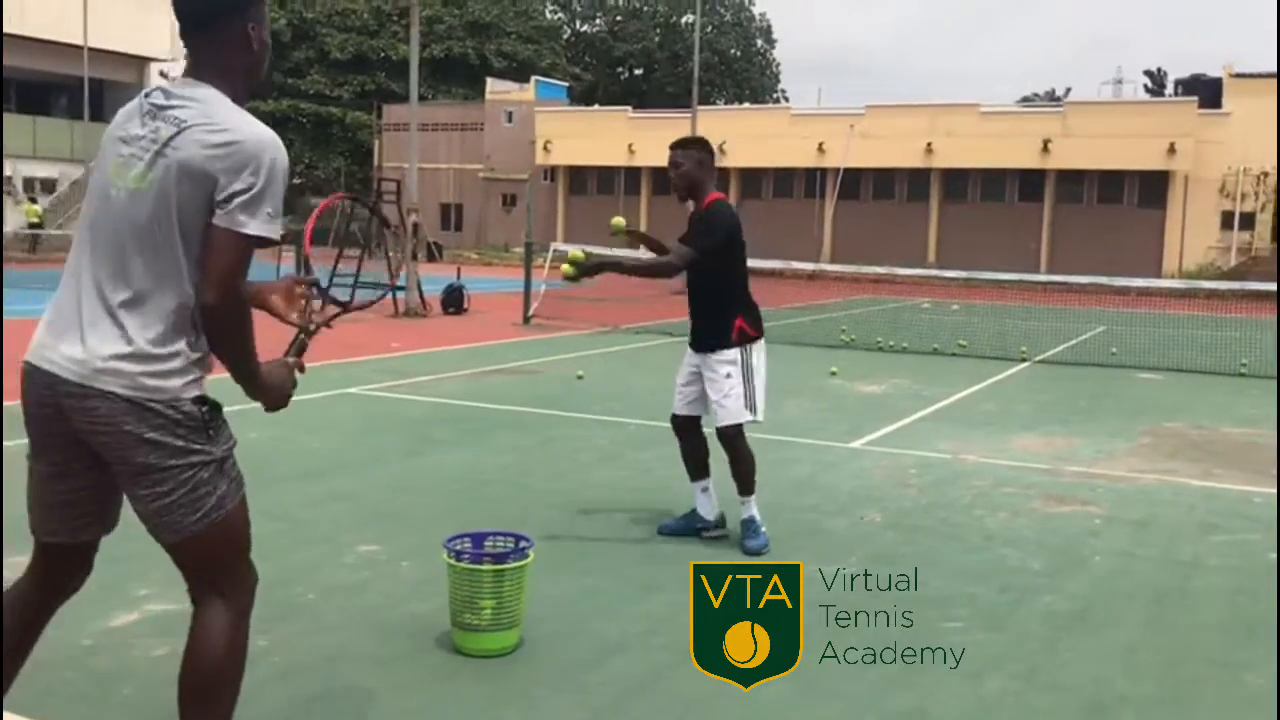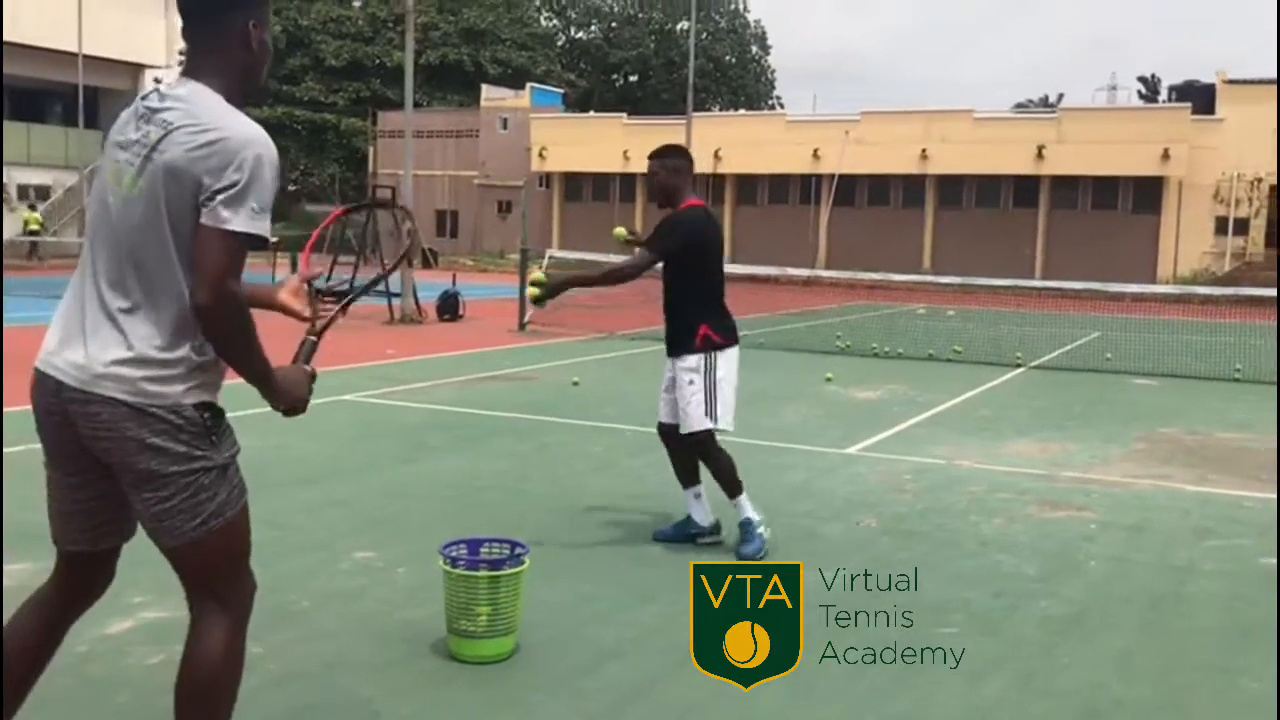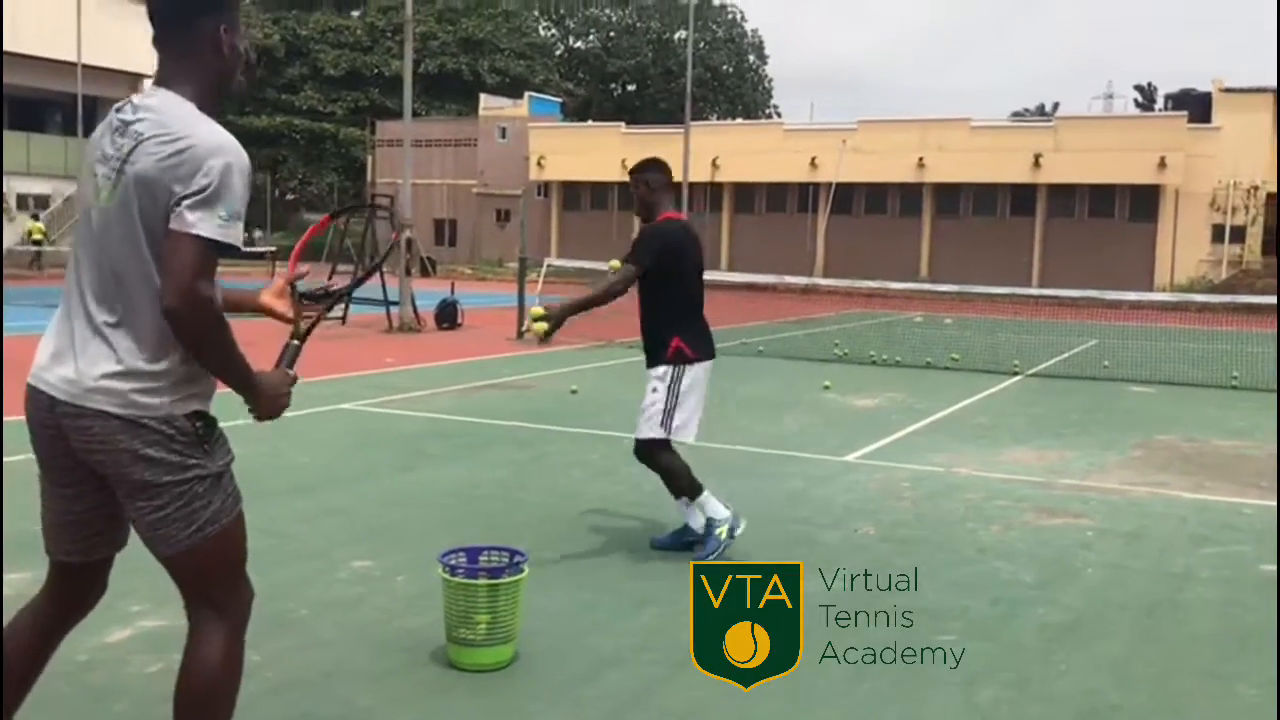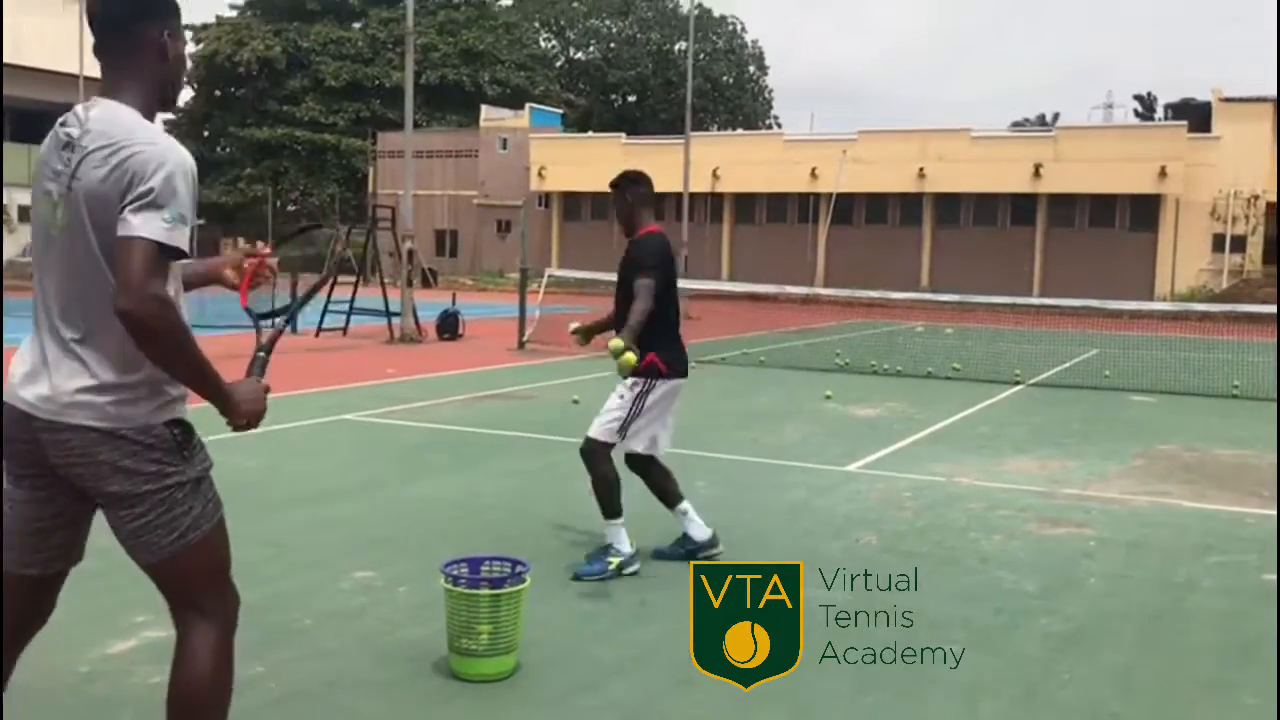
dt=0.2s
person 1, frame 1
left shoulder: (134, 115)
right shoulder: (250, 144)
right elbow: (214, 298)
left wrist: (260, 295)
right wrist: (256, 378)
right hip: (146, 396)
right knee: (226, 588)
person 1, frame 2
left shoulder: (138, 116)
right shoulder: (240, 142)
right elbow: (209, 296)
left wrist: (270, 297)
right wrist: (273, 382)
left hip: (64, 381)
right hip: (150, 403)
left knee: (77, 578)
right knee: (224, 598)
person 1, frame 3
left shoulder: (116, 127)
right shoulder: (211, 150)
right elbow: (179, 302)
left wrist: (254, 300)
right wrist: (252, 385)
left hip: (58, 396)
right hip: (144, 415)
left knee: (69, 590)
right knee: (222, 605)
person 1, frame 4
left shoulder: (62, 139)
right shoulder: (157, 155)
right elbow: (137, 304)
left wrist: (207, 272)
right wrist: (225, 394)
right hip: (124, 426)
right knee: (209, 611)
person 2, frame 1
left shoulder: (716, 215)
right shoulder: (704, 215)
left elbow: (671, 266)
right elbow: (681, 259)
left wrist: (606, 263)
right wrist: (644, 239)
left hip: (733, 341)
right hip: (704, 340)
left knee: (730, 431)
right knee: (684, 422)
left ankle: (751, 518)
right ankle: (707, 512)
person 2, frame 2
left shoulder: (682, 221)
right shoulder: (698, 219)
left elbow: (631, 269)
left wrist: (567, 281)
right wrist: (645, 245)
left hip: (705, 346)
right hip: (688, 345)
left knee: (699, 438)
right knee: (670, 431)
left ankle: (751, 520)
right ankle: (702, 519)
person 2, frame 3
left shoulder: (657, 233)
right shoulder: (681, 233)
left elbow: (619, 285)
left wrist: (564, 311)
right wrist: (630, 268)
left hip: (680, 356)
right hip: (676, 353)
left knee: (651, 448)
right knee: (653, 443)
left ankle: (719, 517)
right ankle: (699, 525)
person 2, frame 4
left shoulder: (645, 247)
right shoulder: (650, 246)
left elbow: (644, 299)
left wrist: (626, 338)
right wrist: (591, 328)
left hip: (652, 370)
right hip: (653, 371)
left knee: (595, 449)
right knee: (642, 456)
left ankle: (619, 548)
right ankle: (697, 534)
